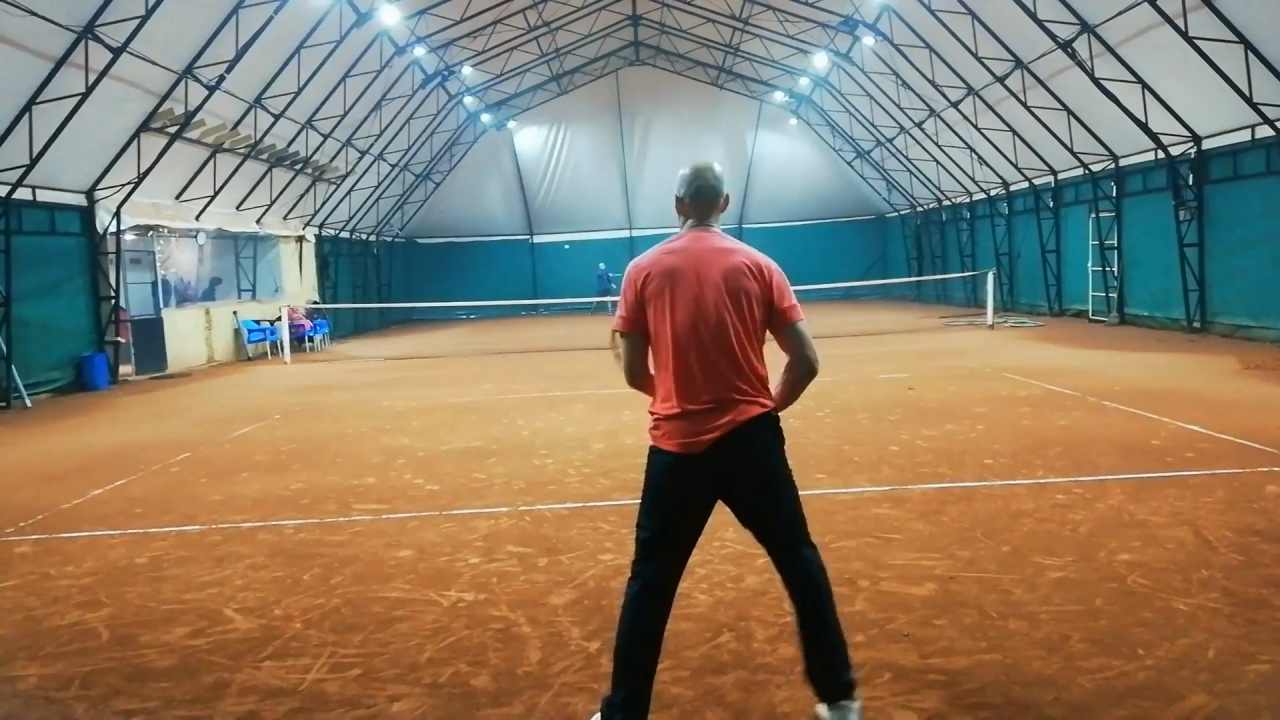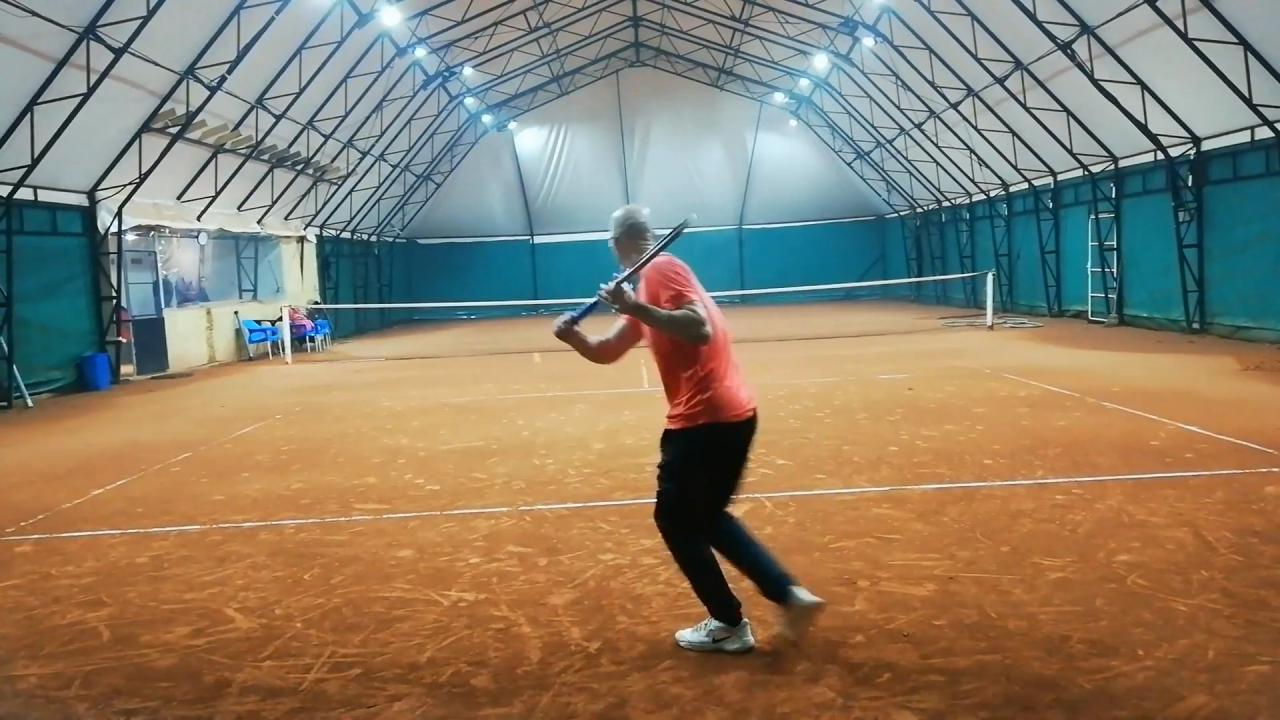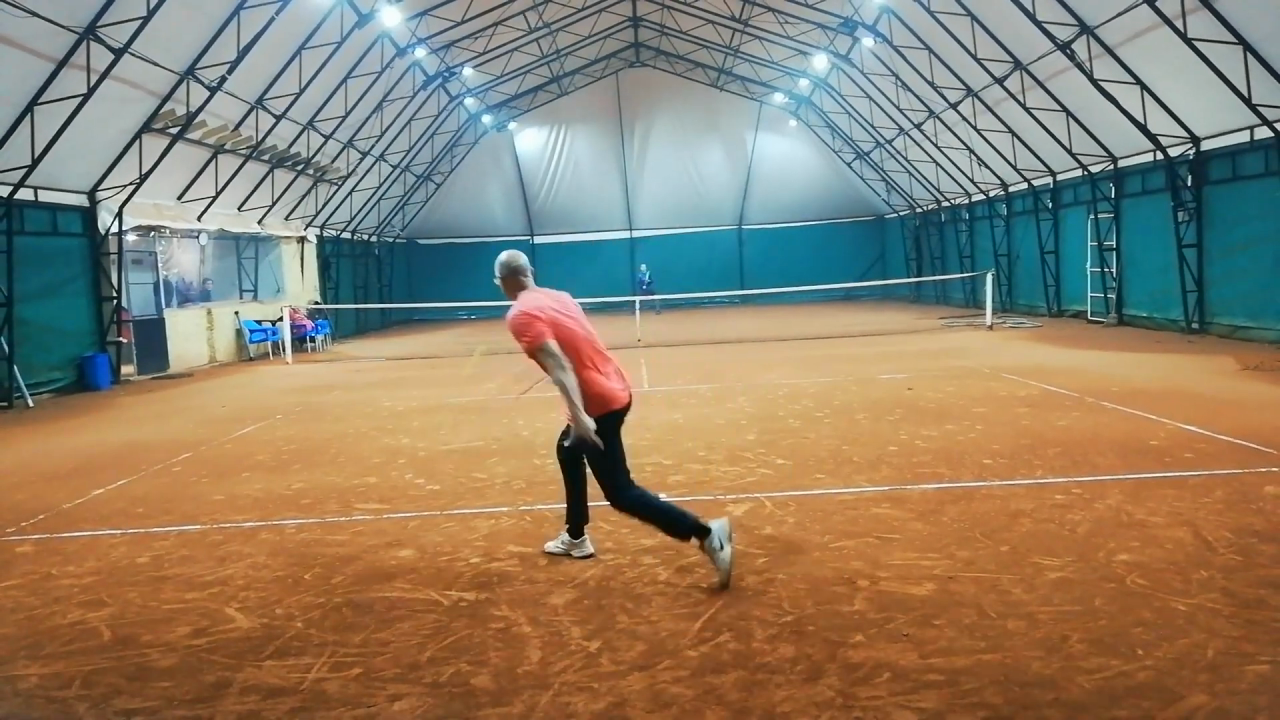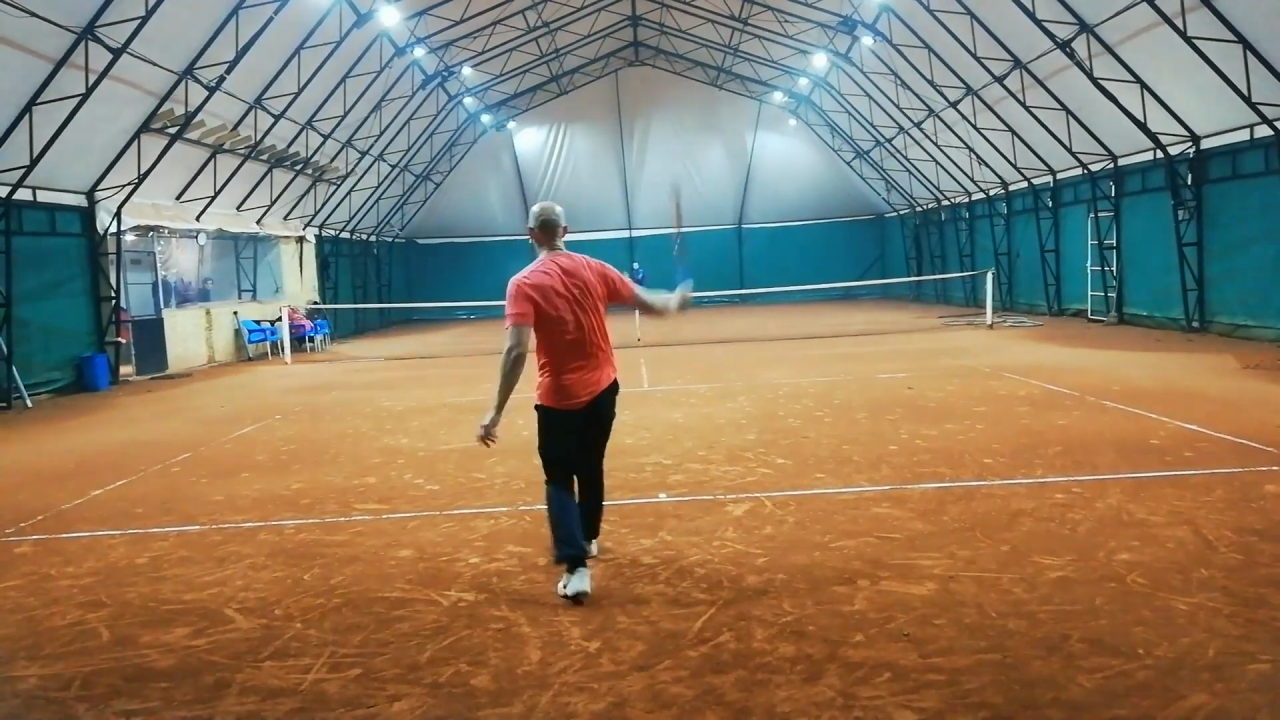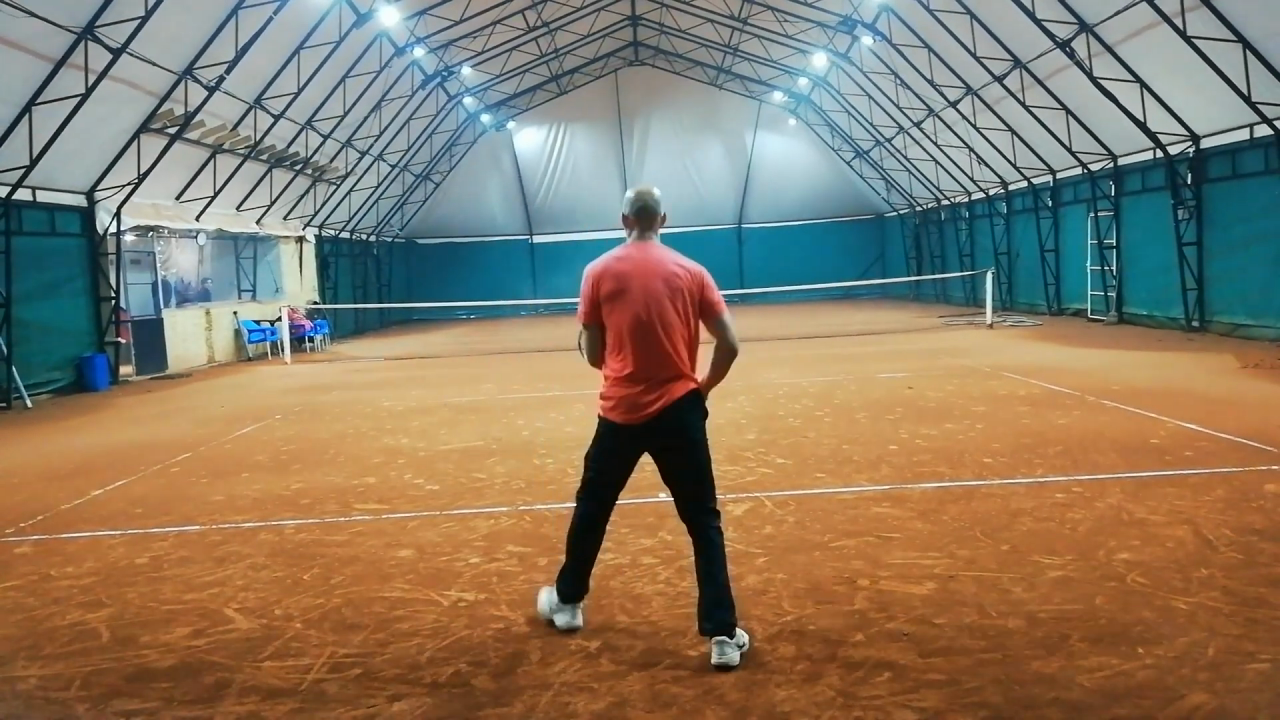
dt=0.7s
person 1, frame 1
left shoulder: (643, 269)
right shoulder: (758, 266)
left elbow: (634, 373)
right elbow: (805, 363)
left hip: (677, 446)
right hip: (749, 438)
left knee: (649, 582)
right knee: (800, 562)
person 1, frame 2
left shoulder: (661, 269)
right shoulder: (655, 280)
left elbow: (700, 331)
right elbow: (608, 352)
left wrist: (634, 307)
right wrist: (574, 338)
left hip: (704, 418)
right hip: (734, 410)
left knee: (675, 518)
right knee: (705, 516)
left ankle: (729, 624)
right ankle: (788, 592)
person 1, frame 3
left shoulder: (520, 315)
right shoulder: (555, 298)
left elbow: (559, 364)
left wrist: (579, 415)
left hip: (598, 404)
right hip: (613, 390)
left knee: (620, 492)
right knee: (567, 451)
left ankle: (707, 534)
right ankle: (575, 537)
person 1, frame 4
left shoulder: (524, 283)
right shoulder: (594, 269)
left elbow: (516, 350)
right elbow: (646, 302)
left wrist: (496, 413)
right wrist: (675, 301)
left hip: (558, 396)
right hip: (603, 388)
left knee: (558, 482)
right knee: (590, 468)
left ankle: (575, 568)
right ankle: (586, 538)
person 1, frame 5
left shoulder: (599, 272)
right shoulder: (691, 271)
left elbow: (593, 355)
right elbow: (728, 346)
right wrist: (703, 386)
left hip: (621, 413)
right hip: (678, 410)
left knee: (592, 506)
right knee: (703, 520)
left ankle: (567, 600)
right ankle: (722, 635)
